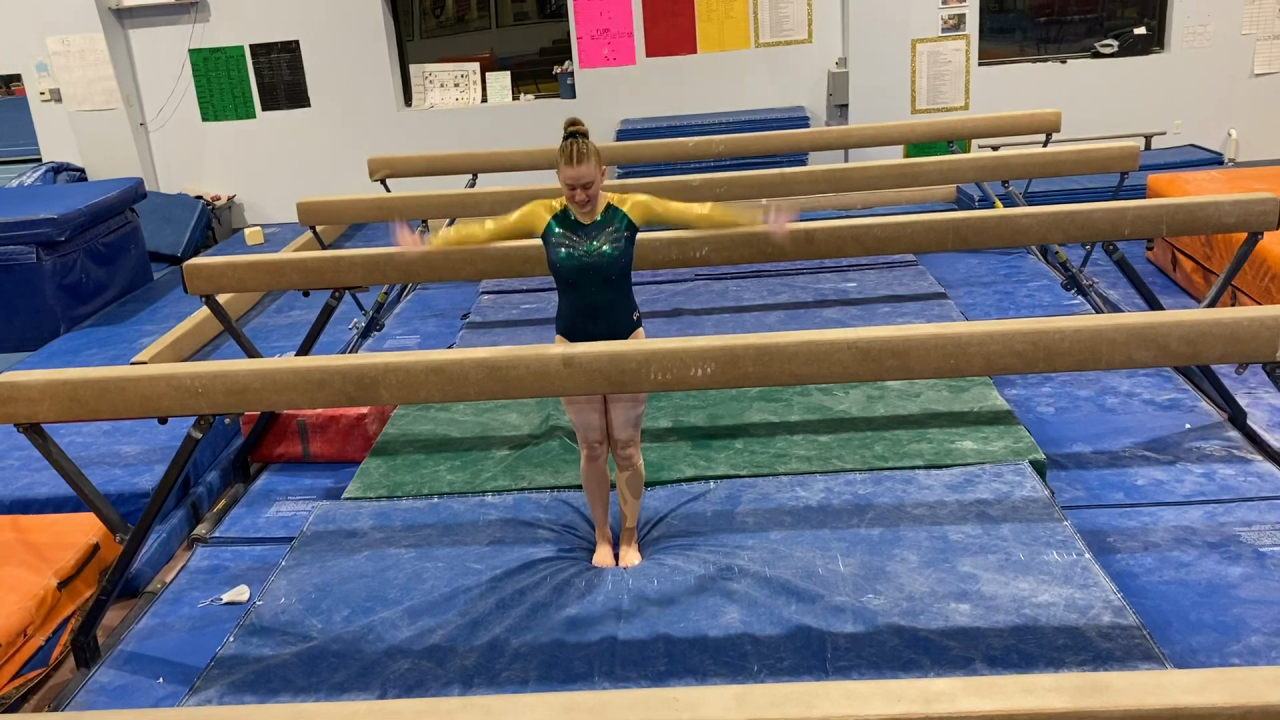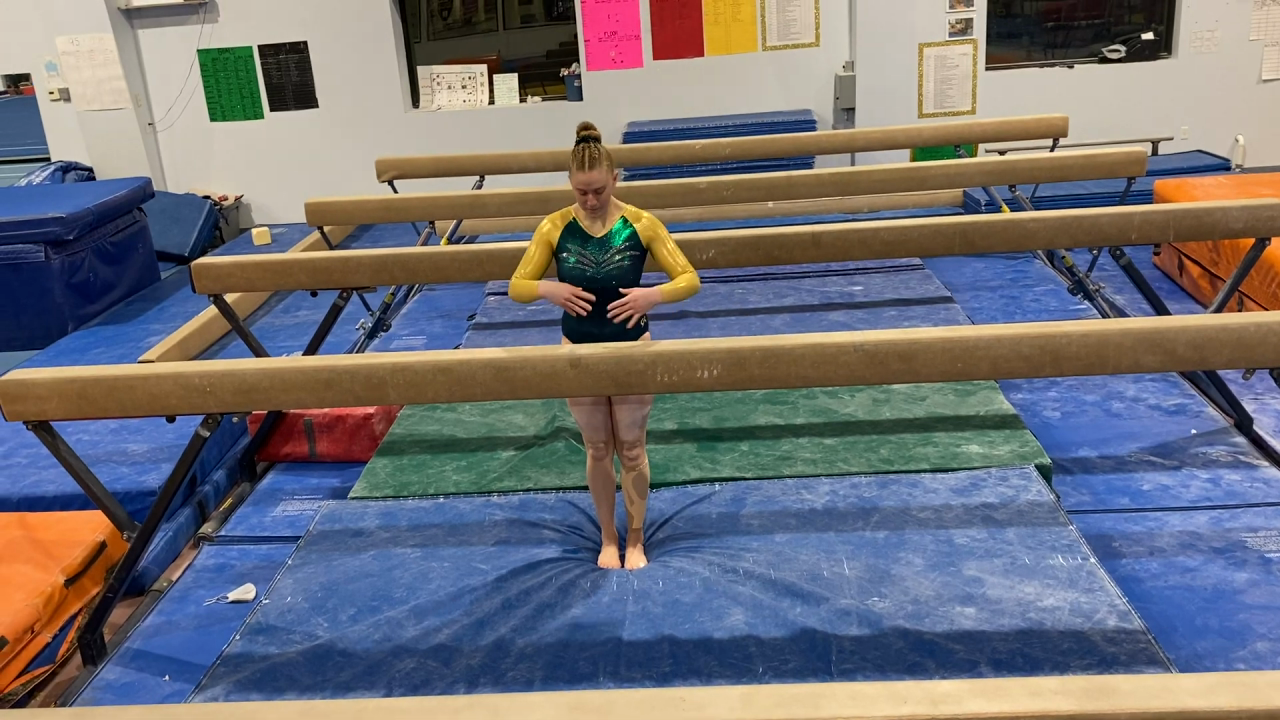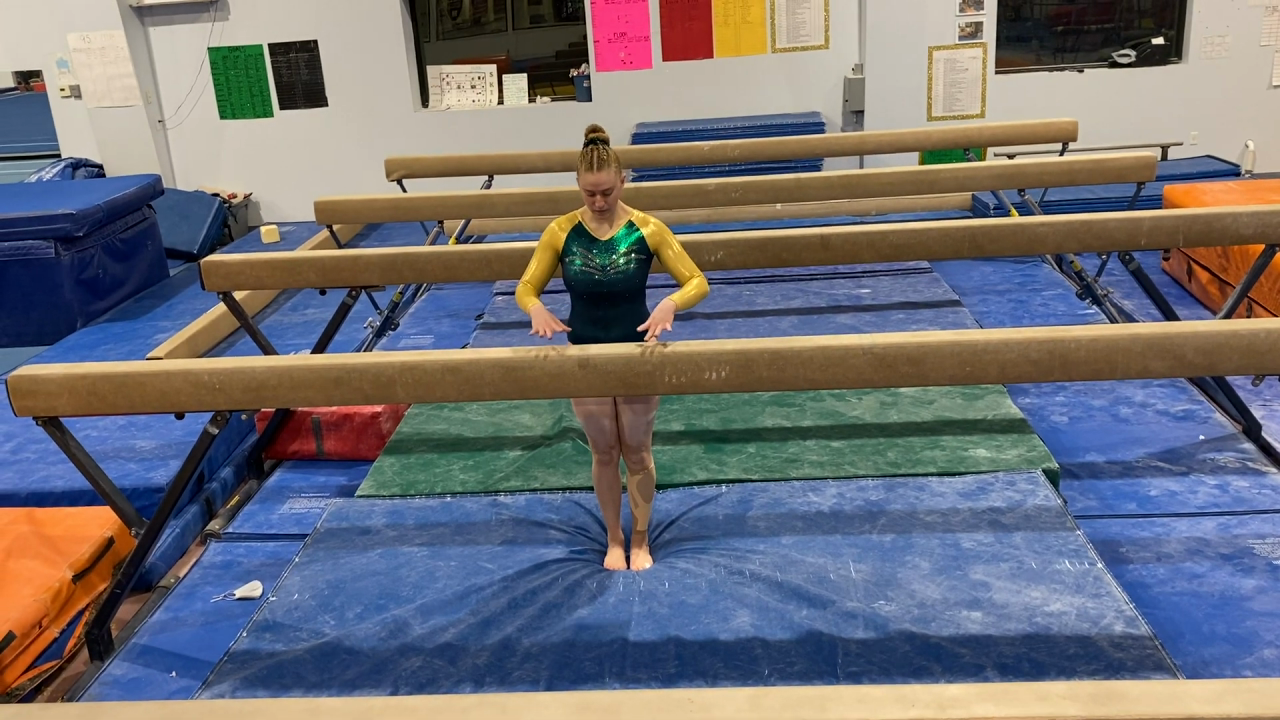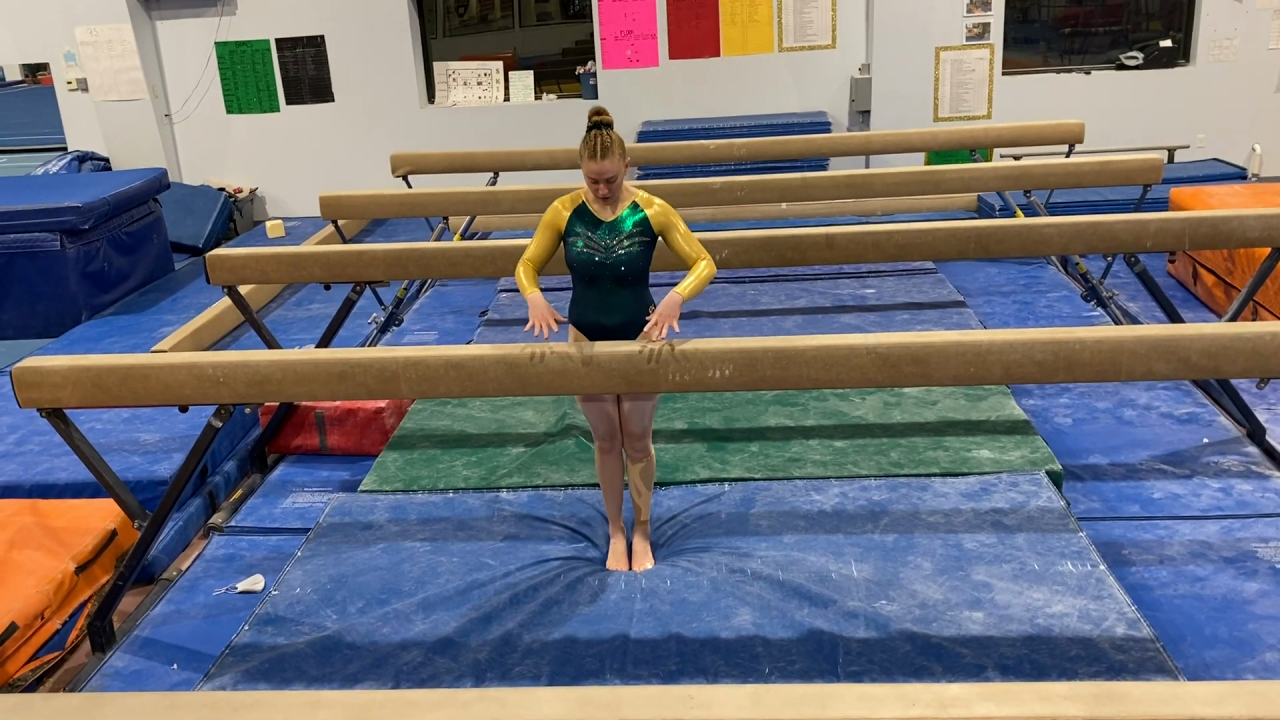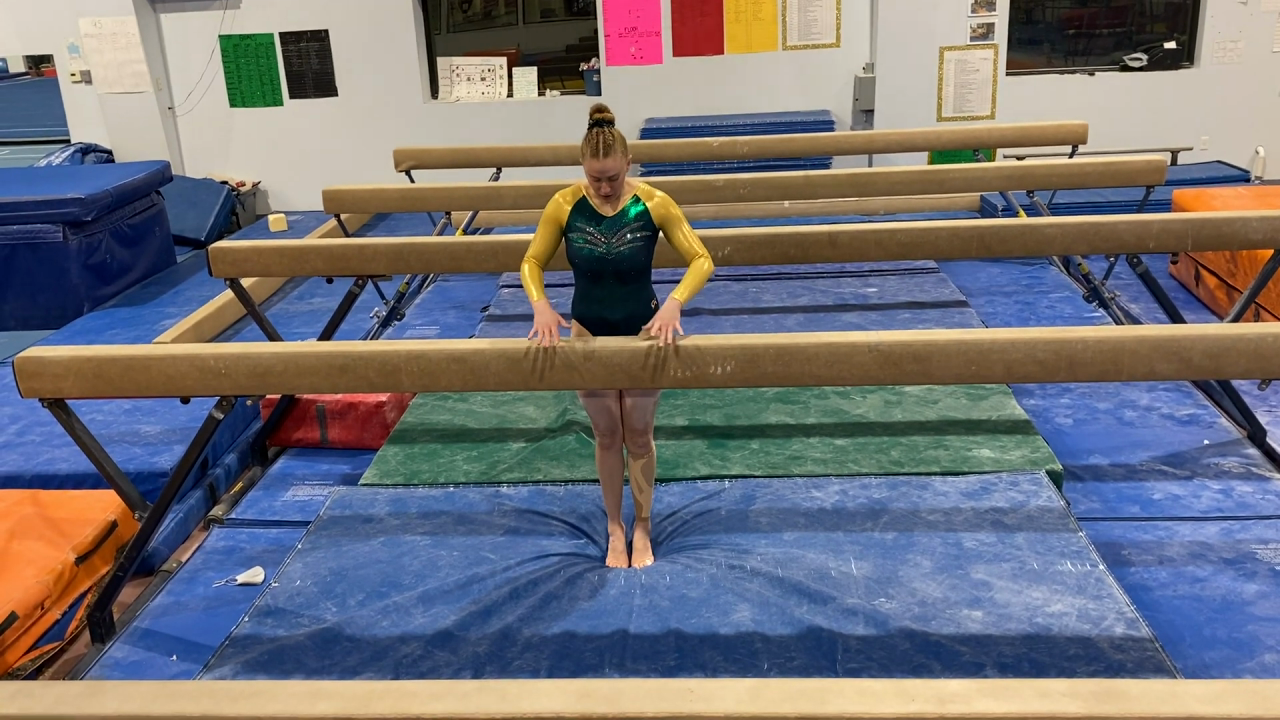
dt=0.5s
person 1, frame 1
left shoulder: (629, 210)
right shoulder: (545, 216)
left elbow: (696, 213)
right elbow: (487, 229)
left wrist: (759, 219)
right wrist: (425, 244)
left hip: (627, 345)
right hip: (572, 350)
left knee: (627, 447)
right knee: (592, 449)
left ankle: (630, 536)
right ankle: (603, 537)
person 1, frame 2
left shoulder: (642, 224)
right shoulder: (554, 228)
left elbow: (690, 280)
right elbow: (517, 286)
left wrist: (654, 295)
right wrist: (548, 289)
left hip: (632, 349)
right hip: (578, 352)
left knee: (631, 449)
right knee: (598, 449)
left ankle: (635, 538)
right ankle: (608, 537)
person 1, frame 3
left shoulder: (648, 229)
right shoulder: (560, 232)
left elbow: (698, 283)
right elbow: (525, 287)
left wrist: (669, 303)
right wrist: (537, 309)
left knee: (637, 453)
right knee: (603, 454)
left ankle: (640, 539)
right ankle: (613, 538)
person 1, frame 4
left shoulder: (652, 211)
right shoulder: (563, 212)
left elbow: (704, 264)
right elbow: (527, 265)
left wrist: (676, 297)
right wrist: (534, 298)
left hip: (640, 338)
right hip: (586, 341)
left knee: (638, 442)
right knee: (606, 443)
left ankle: (641, 530)
right ankle: (615, 532)
person 1, frame 5
left shoulder: (654, 204)
right shoulder: (564, 205)
left elbow: (702, 260)
right elbow: (532, 261)
left wrist: (675, 302)
right wrist: (540, 304)
left hip: (643, 331)
right hip: (588, 334)
left knee: (639, 437)
right knee: (607, 437)
left ankle: (642, 525)
right ankle: (615, 528)
